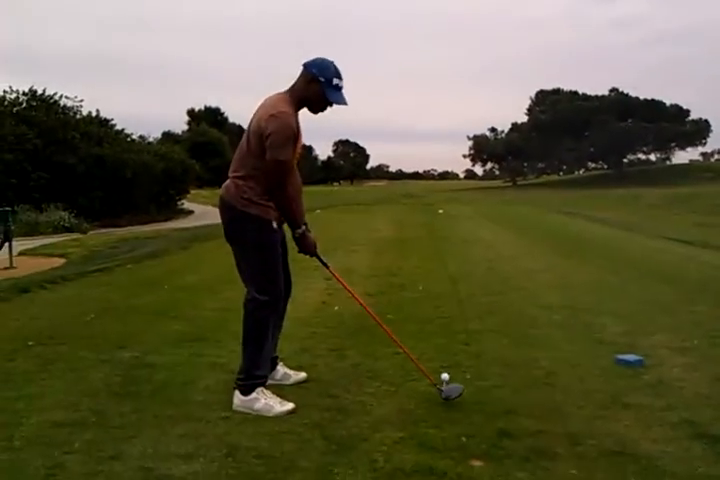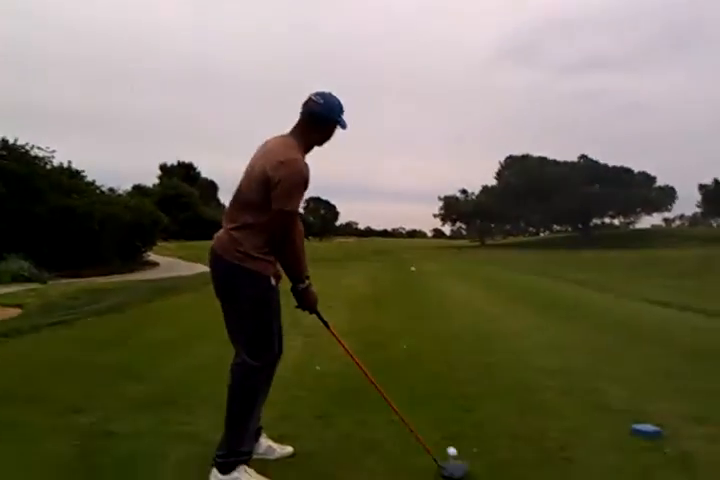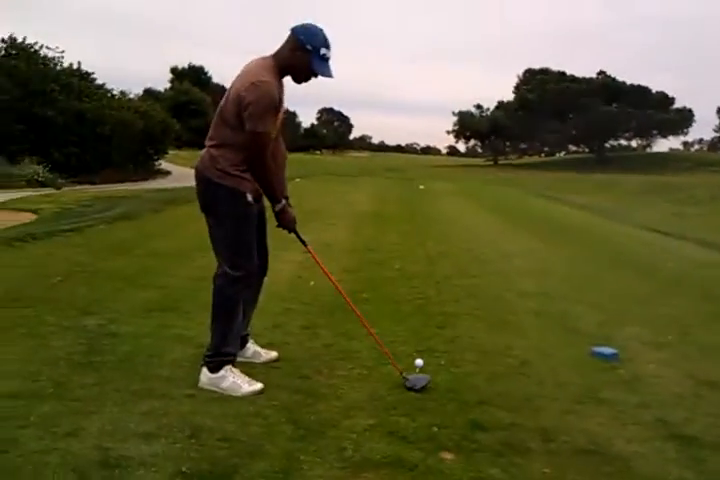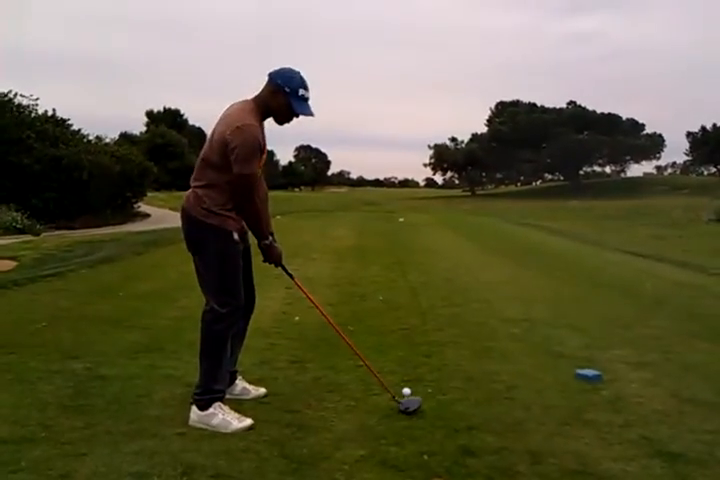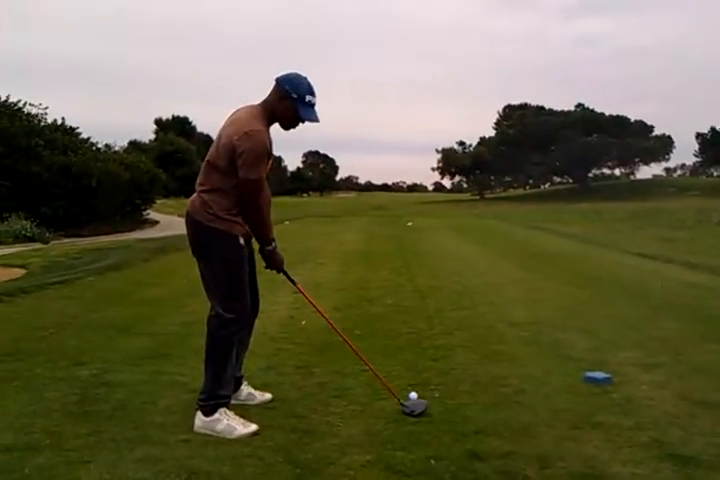
dt=1s
person 1, frame 1
left shoulder: (283, 108)
right shoulder: (282, 119)
left elbow: (285, 177)
right elbow: (278, 185)
left wrist: (299, 225)
right wrist: (300, 231)
left hip: (258, 209)
right hip: (248, 211)
left knee: (278, 290)
right knee: (265, 296)
left ankle: (267, 365)
right ankle: (248, 389)
person 1, frame 2
left shoulder: (278, 147)
right shoulder: (292, 166)
right elbow: (283, 235)
left wrist: (299, 279)
right wrist: (302, 285)
left hip: (246, 260)
right hip: (243, 265)
left knee: (267, 353)
right knee: (254, 360)
left ankle: (249, 437)
person 1, frame 3
left shoulder: (269, 75)
right shoulder: (262, 88)
left elbow: (273, 145)
right elbow: (259, 157)
left wrist: (282, 197)
right wrist: (280, 205)
left hip: (241, 182)
right hip: (224, 182)
left knee: (255, 266)
right knee: (237, 270)
left ankle: (237, 341)
right ankle: (216, 366)
person 1, frame 4
left shoulder: (248, 115)
right shoulder: (246, 131)
left elbow: (256, 184)
right elbow: (246, 197)
left wrist: (267, 234)
right wrist: (266, 241)
left hip: (225, 220)
right hip: (210, 222)
left knee: (242, 302)
right knee: (224, 308)
left ankle: (225, 378)
right ankle: (205, 405)
person 1, frame 5
left shoulder: (251, 117)
right shoulder: (254, 136)
left elbow: (258, 192)
right elbow: (252, 202)
left wrist: (267, 241)
right wrist: (268, 247)
left hip: (226, 223)
right hip: (216, 226)
left knee: (246, 307)
right knee: (230, 313)
left ankle: (230, 384)
right ankle: (210, 410)
